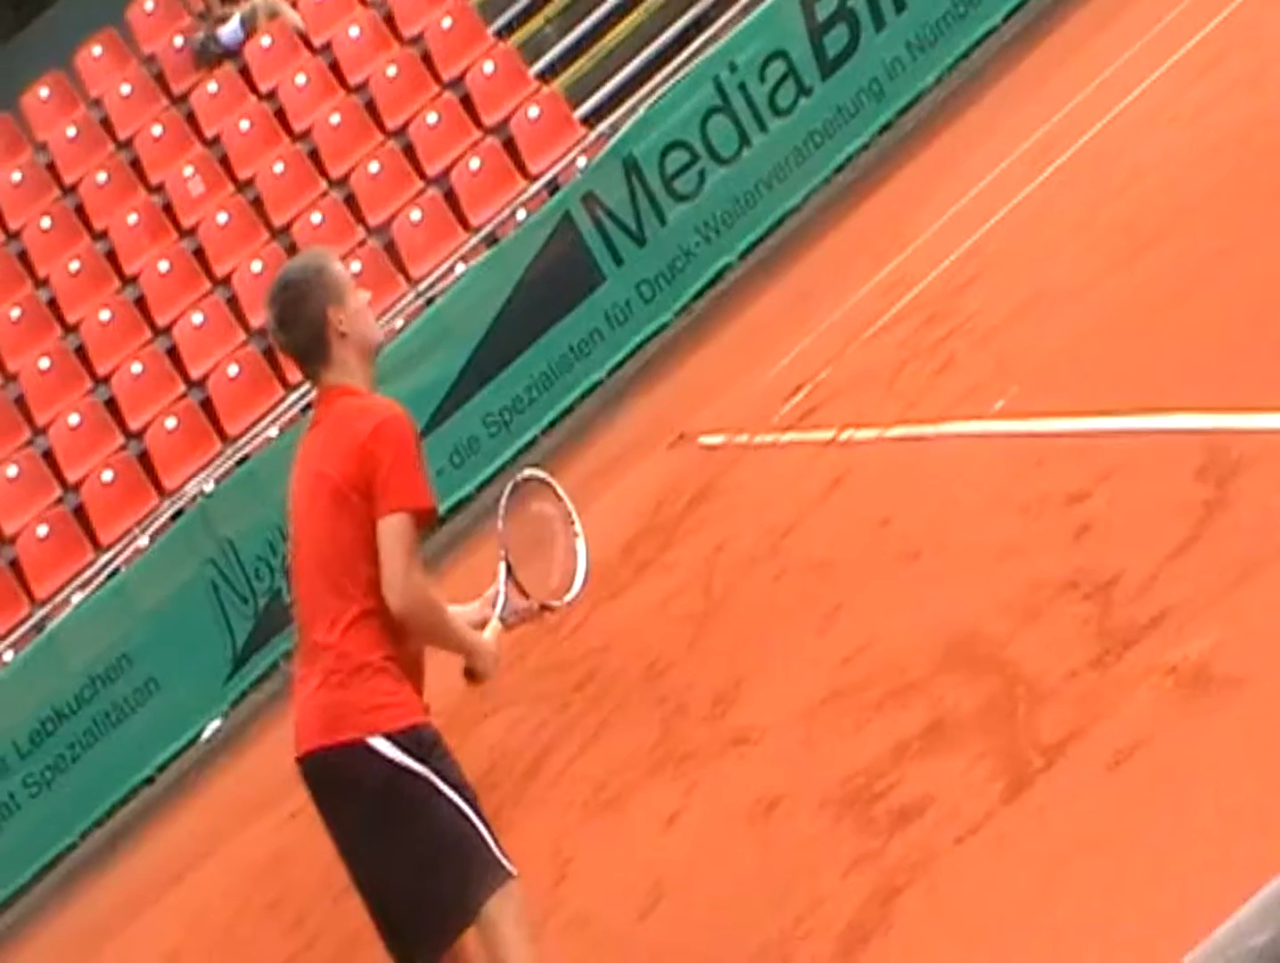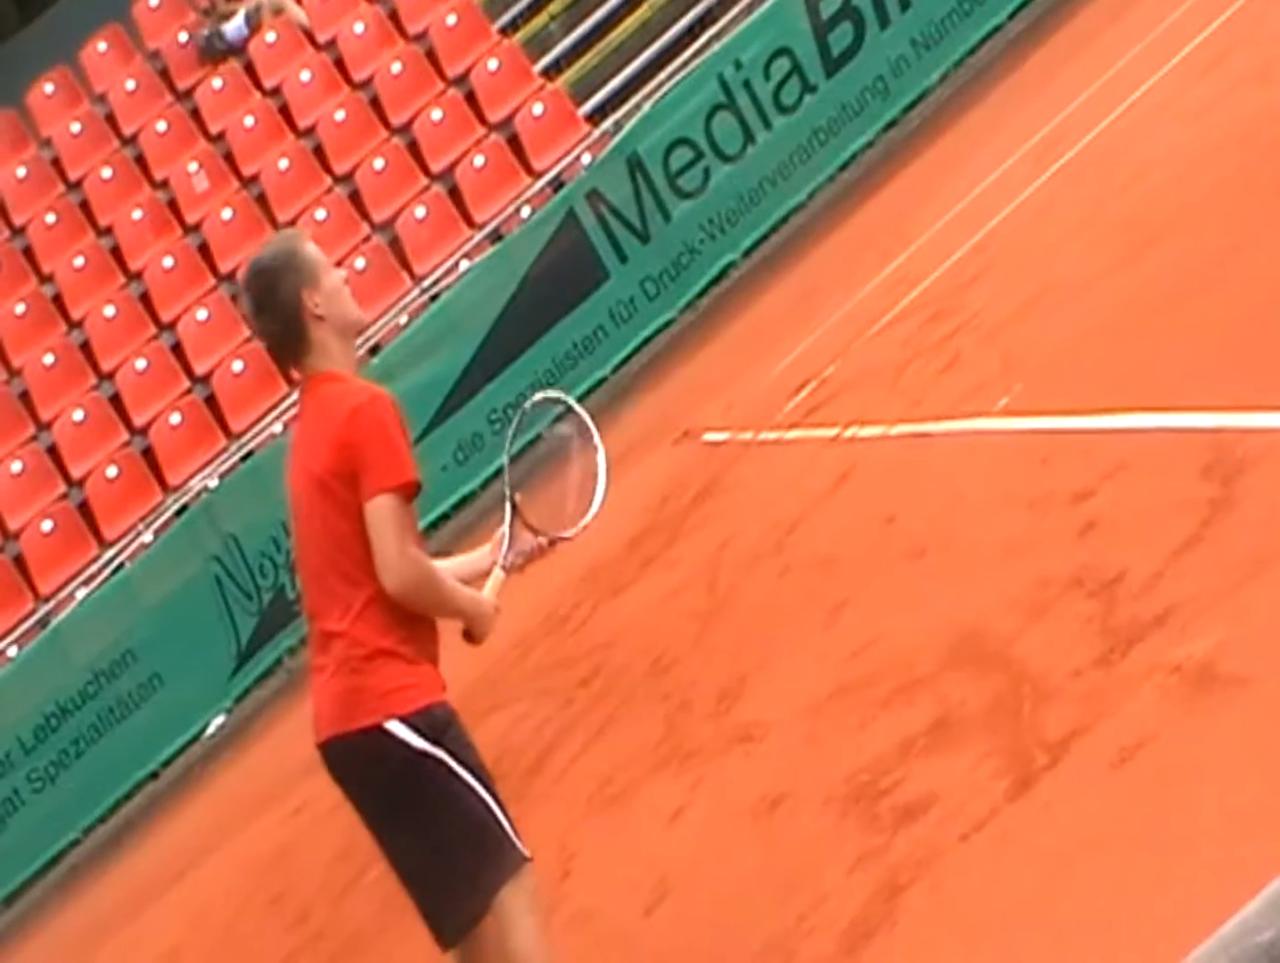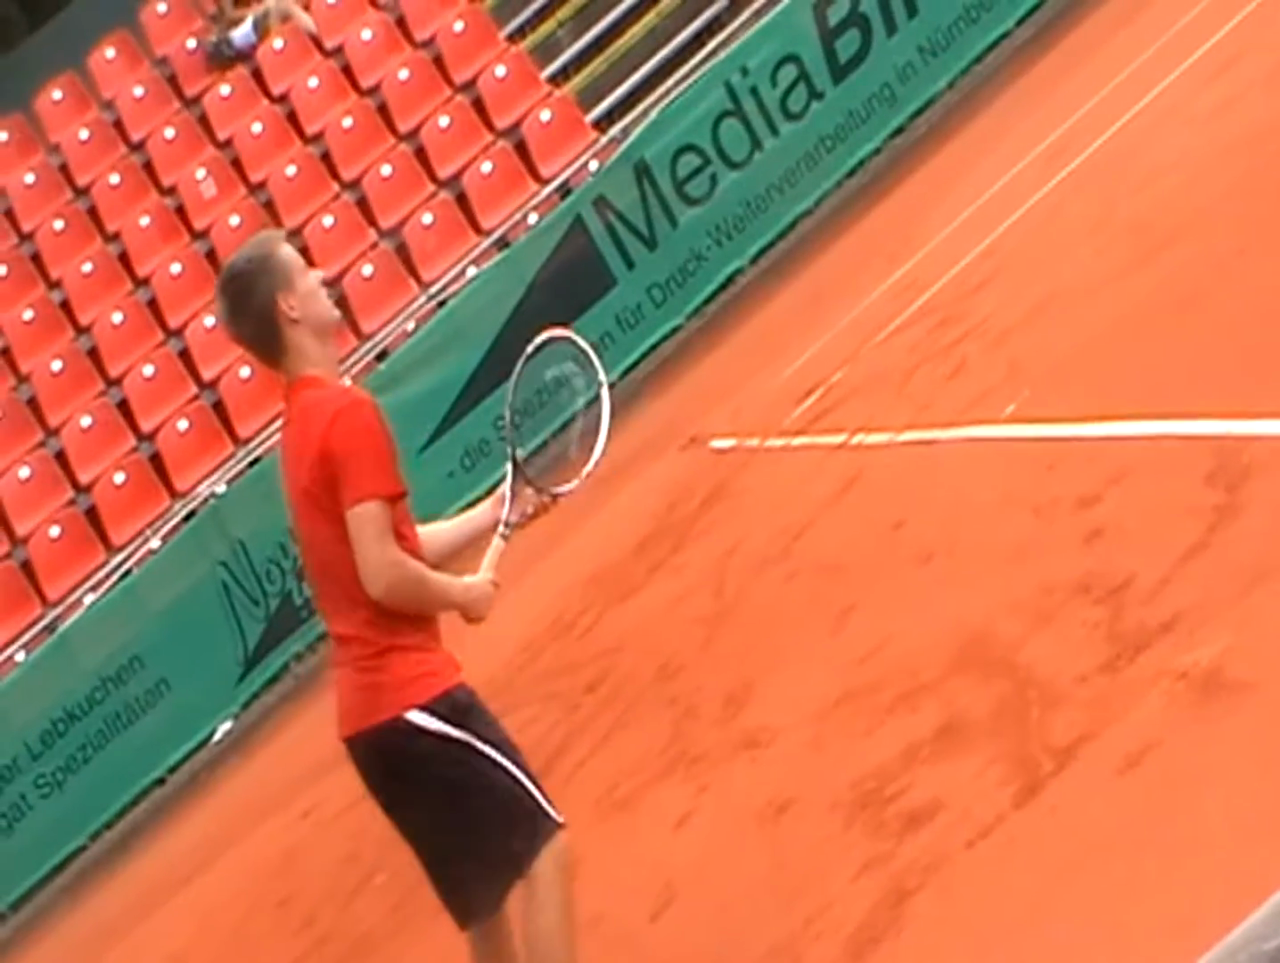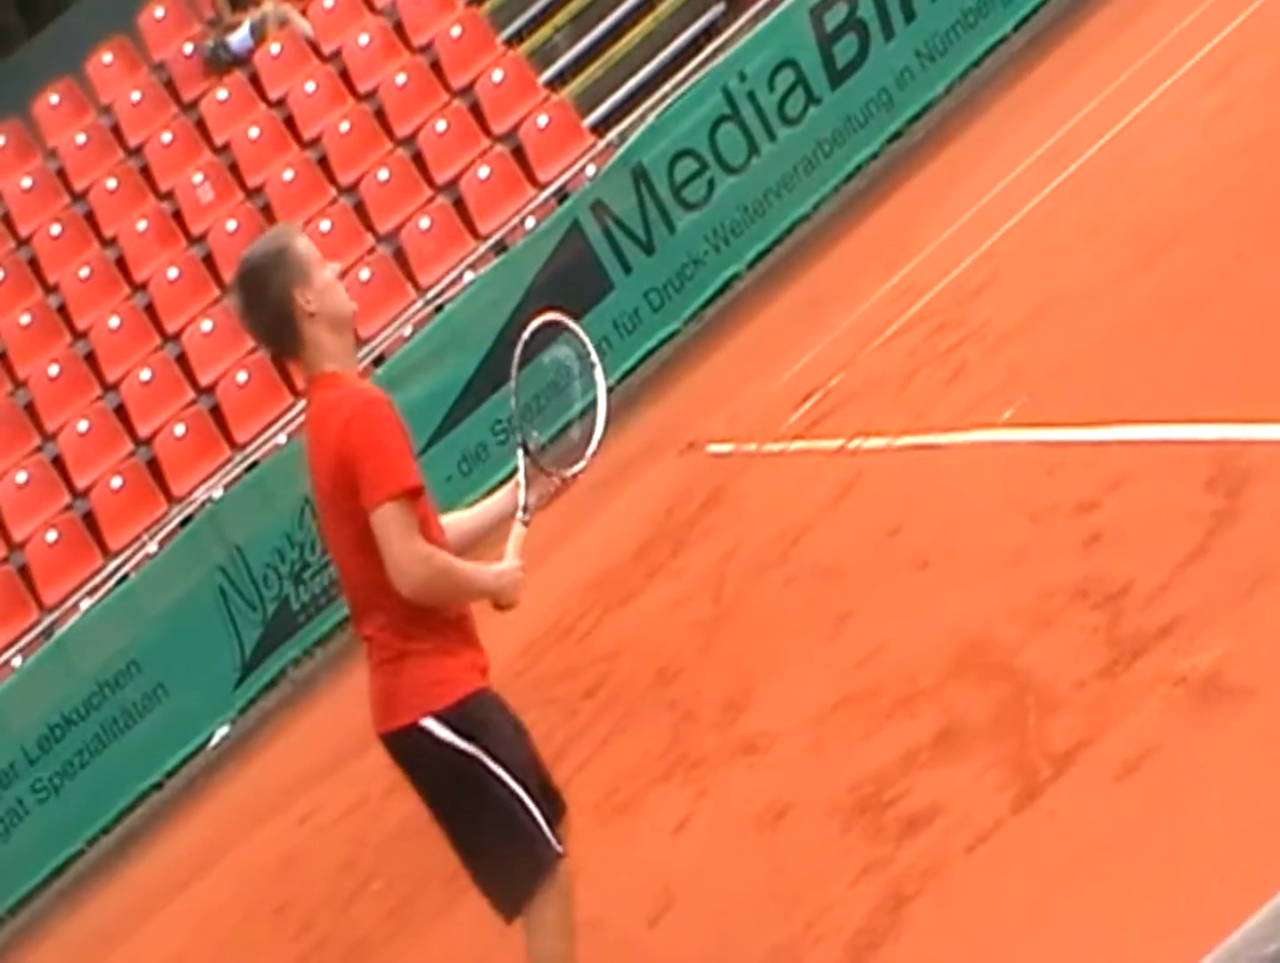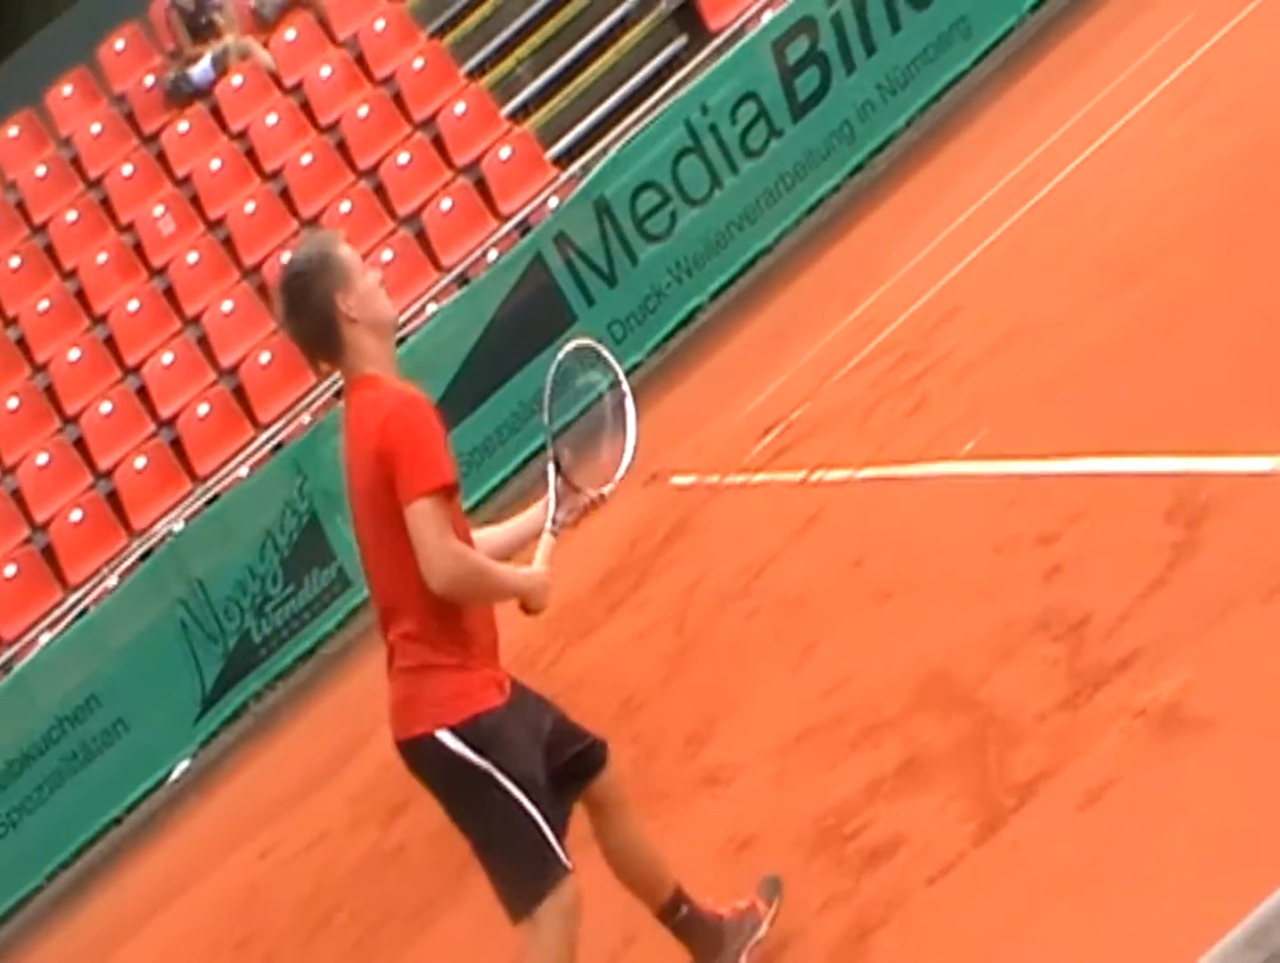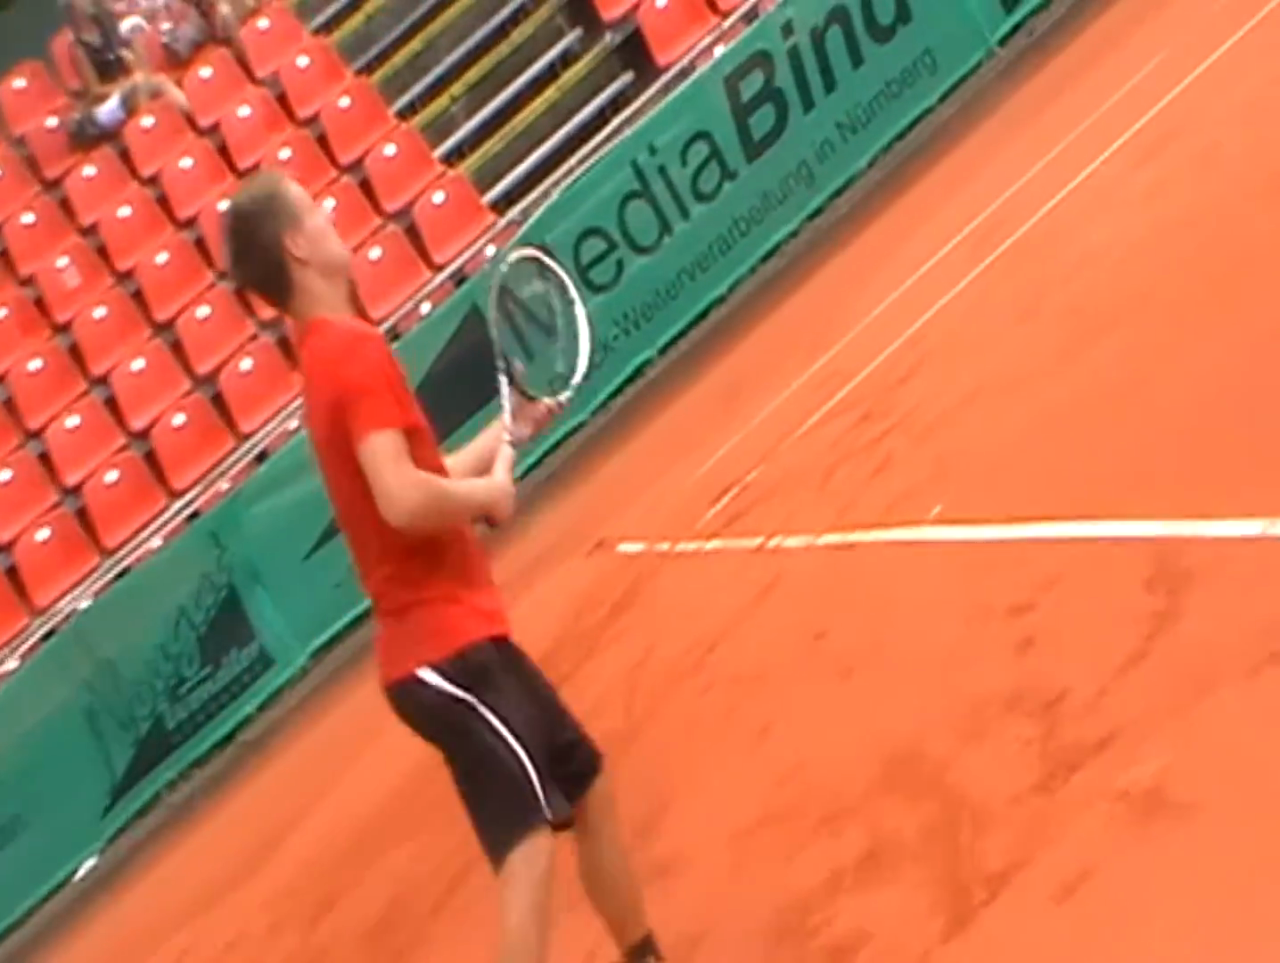
dt=0.3s
person 1, frame 1
left shoulder: (317, 445)
right shoulder: (382, 426)
right elbow: (401, 595)
left wrist: (476, 613)
right wrist: (473, 645)
left hip: (326, 723)
right hip: (373, 720)
right knee: (496, 900)
person 1, frame 2
left shoulder: (312, 424)
right shoulder: (365, 409)
right elbow: (398, 572)
left wrist: (495, 555)
right wrist: (471, 606)
left hip: (349, 707)
right hip: (391, 702)
right knee: (510, 886)
person 1, frame 3
left shoulder: (304, 423)
right shoulder: (347, 412)
right elbow: (384, 576)
left wrist: (497, 510)
right wrist: (463, 595)
left hip: (376, 697)
right hip: (411, 693)
left knee: (487, 890)
right knee: (542, 849)
person 1, frame 4
left shoulder: (328, 412)
right shoulder: (363, 409)
right elbow: (409, 569)
left wrist: (518, 495)
right wrist: (491, 581)
left hip: (437, 681)
right hip: (436, 692)
left knee: (544, 841)
right knee: (546, 876)
person 1, frame 5
left shoulder: (369, 417)
right shoulder: (402, 412)
right elbow: (445, 569)
left wrist: (549, 512)
right wrist: (523, 583)
left hip: (466, 689)
right hip: (453, 704)
left knee: (602, 785)
right knee: (552, 896)
person 1, frame 6
left shoulder: (325, 359)
right shoulder: (357, 353)
right elbow: (407, 502)
left wrist: (507, 433)
right wrist: (487, 492)
left hip: (447, 638)
right hip: (448, 648)
left knee: (590, 801)
right knee: (533, 847)
